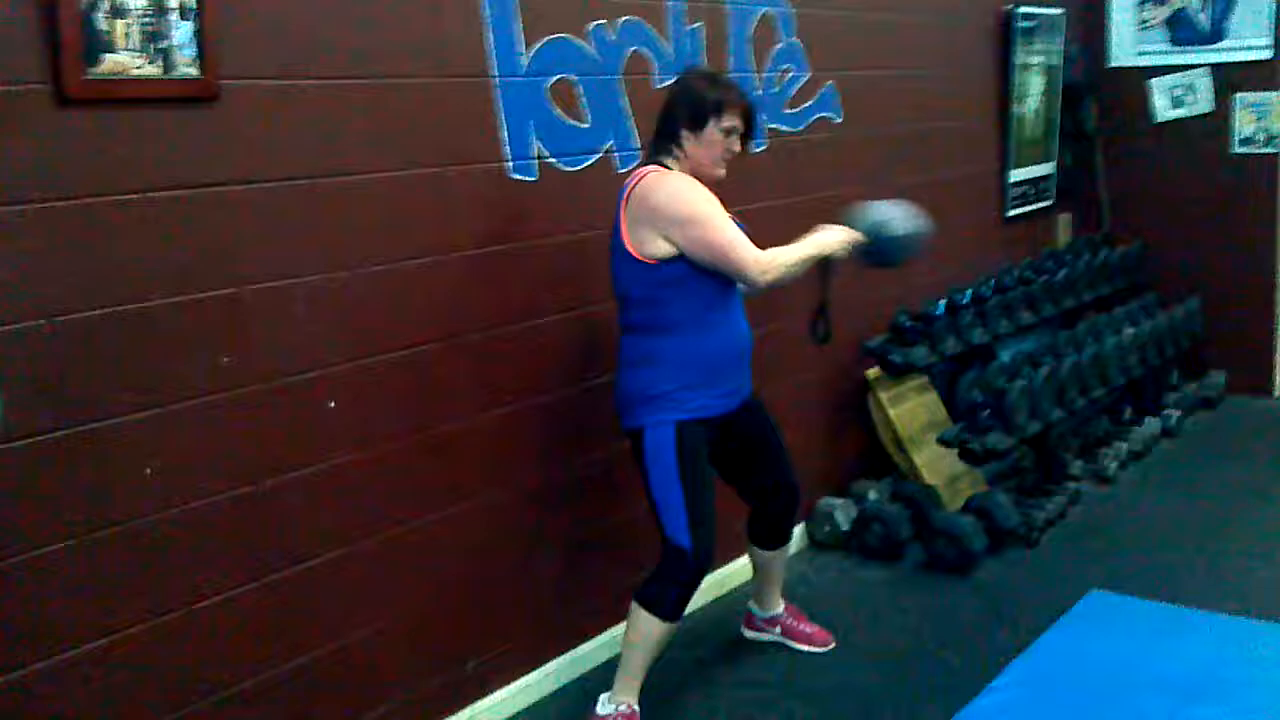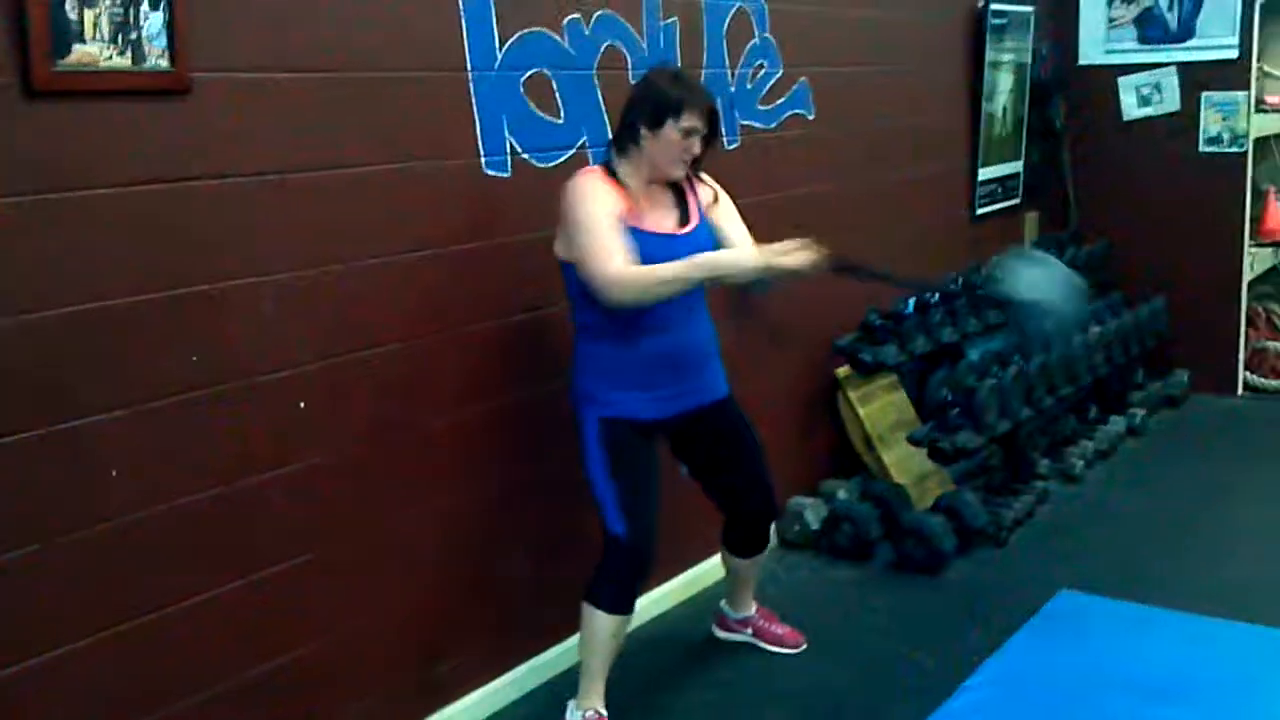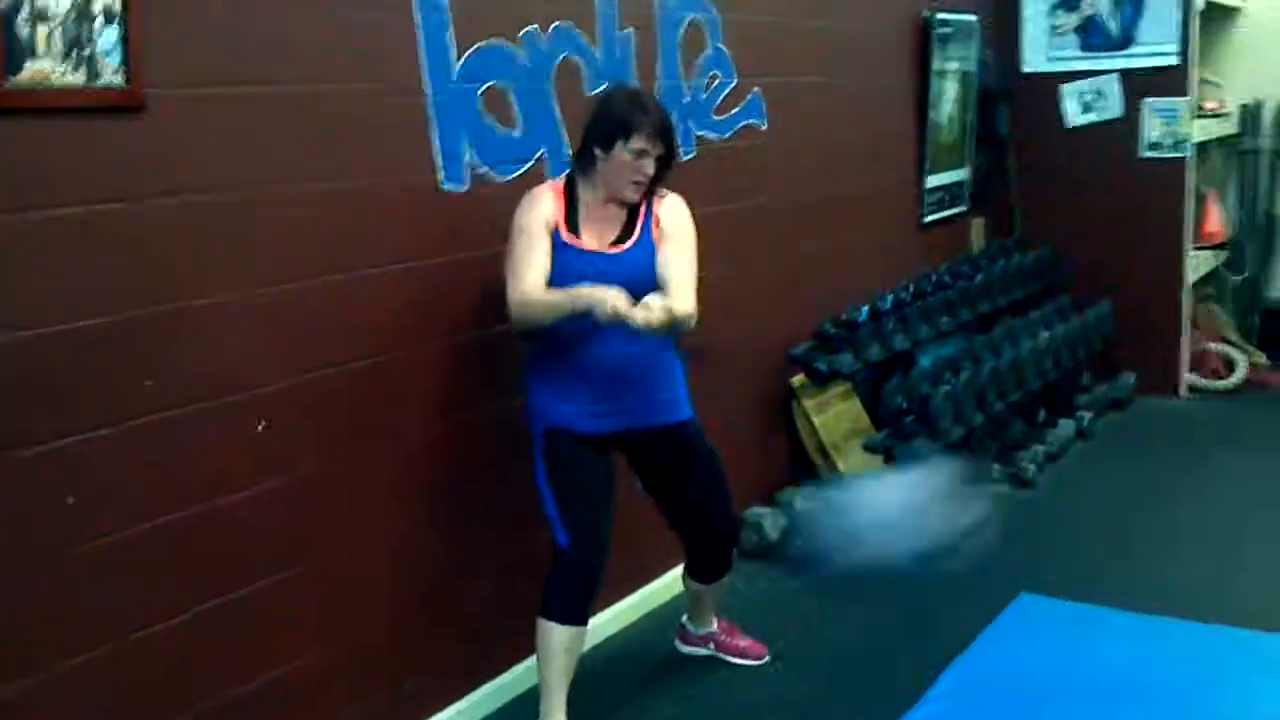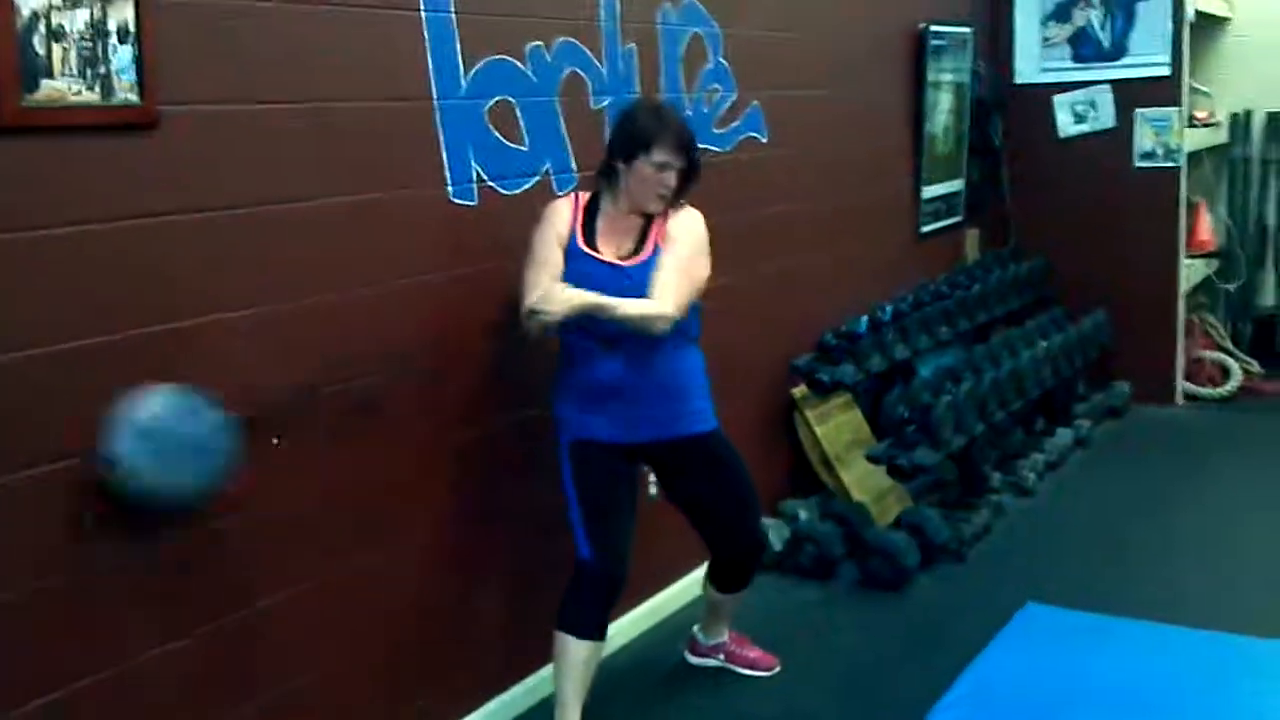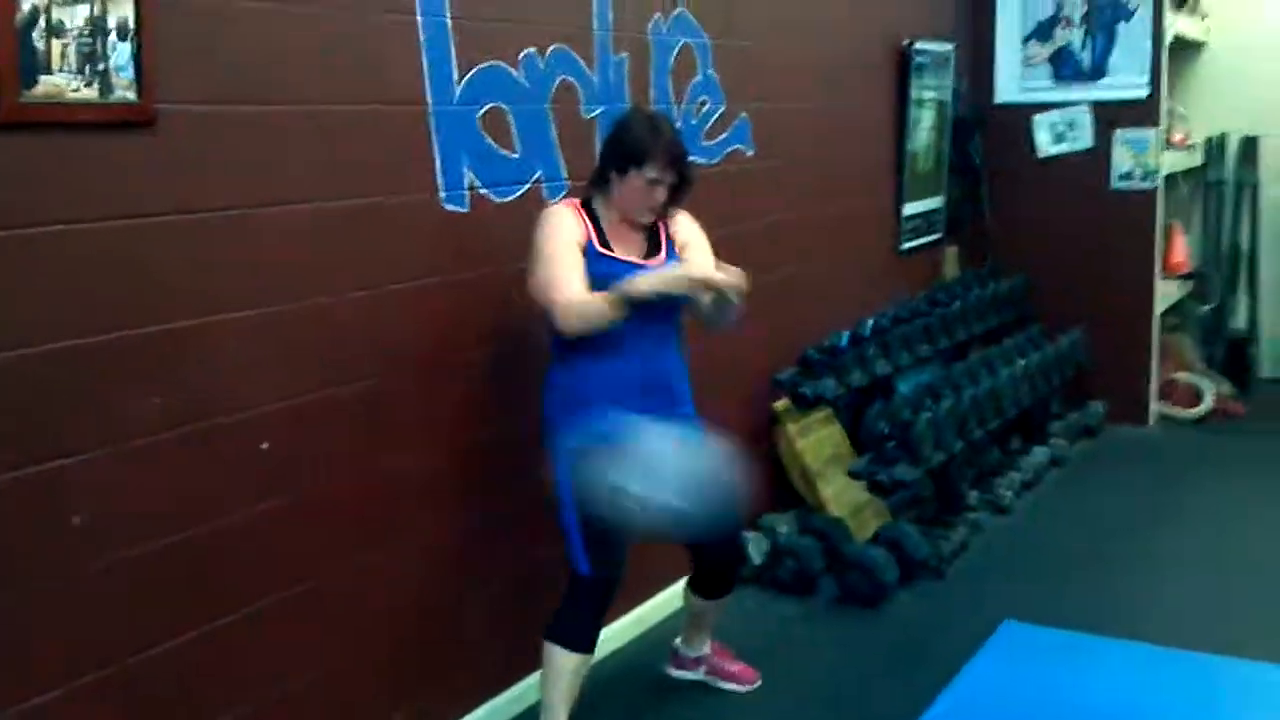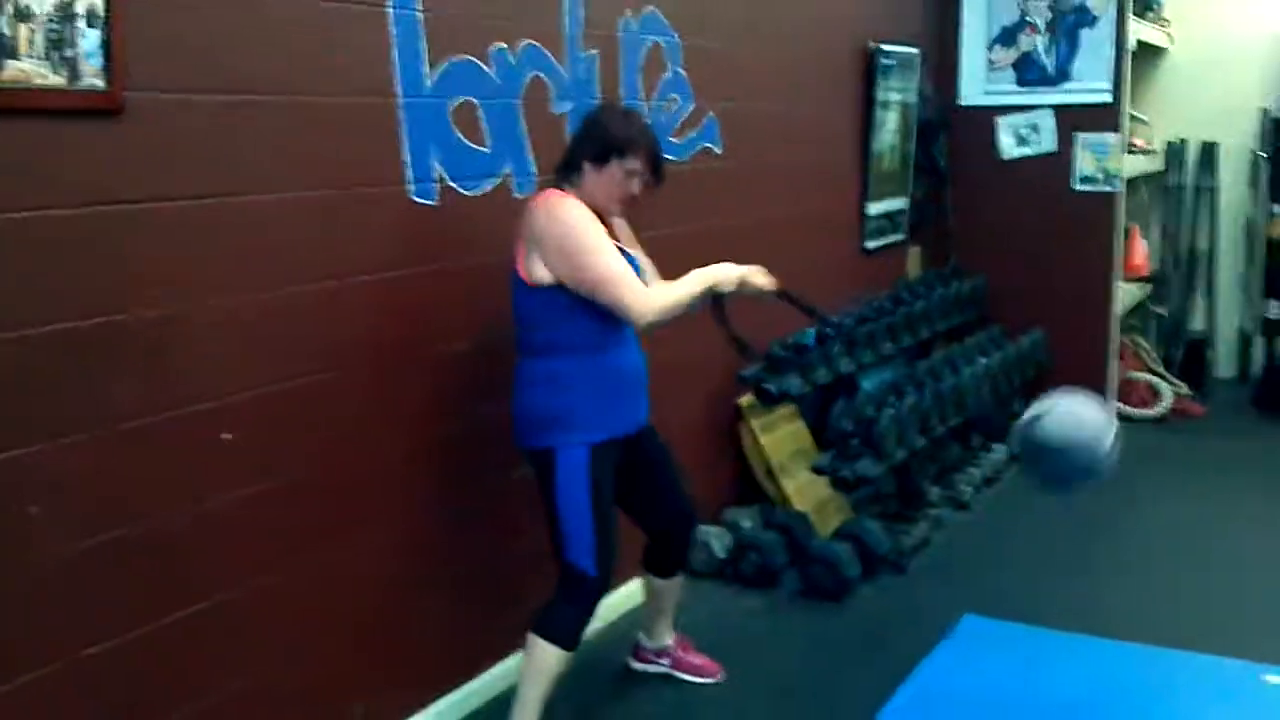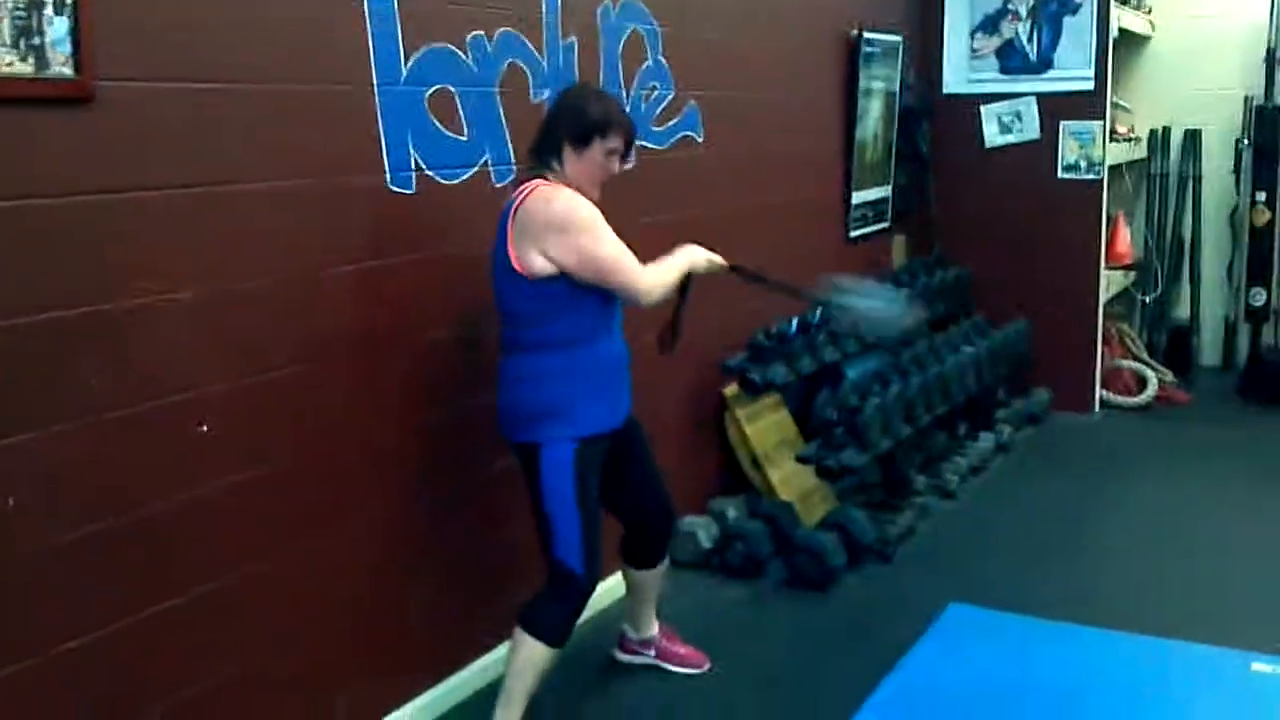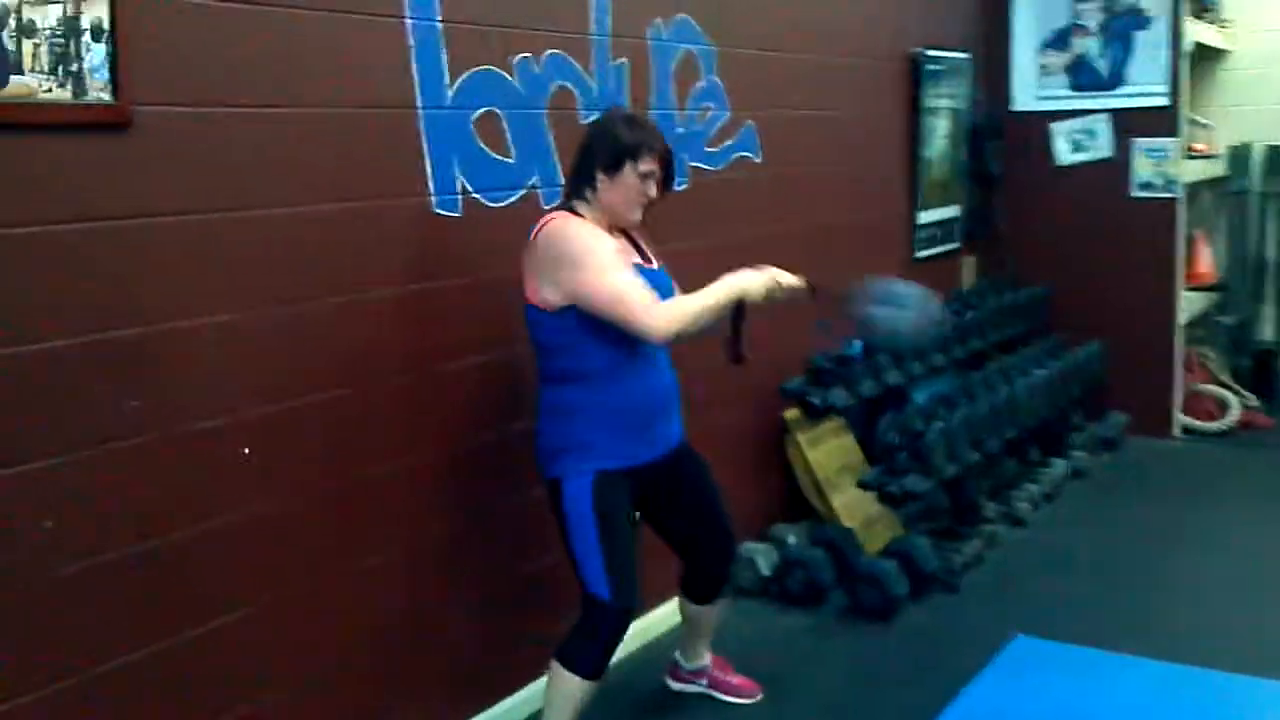
dt=0.2s
person 1, frame 1
left shoulder: (695, 191)
right shoulder: (658, 188)
left elbow: (742, 271)
right elbow: (756, 269)
left wrist: (826, 245)
right wrist: (819, 242)
left hip: (726, 390)
right hip: (668, 405)
left knee: (779, 495)
right knee: (688, 555)
left ankle: (767, 612)
person 1, frame 2
left shoulder: (701, 191)
right shoulder: (592, 191)
left elbow: (749, 263)
right elbow: (619, 286)
left wrist: (780, 260)
right wrist: (726, 262)
left hip: (700, 390)
right hip: (617, 402)
left knee: (754, 503)
right knee: (630, 548)
left ankle: (738, 612)
person 1, frame 3
left shoulder: (667, 210)
right shoulder: (543, 205)
left elbow: (684, 308)
right elbow: (521, 308)
left wrist: (656, 311)
right wrist: (580, 300)
left hip: (657, 410)
right hip: (568, 417)
left knee: (716, 532)
right knee: (578, 560)
left ankle: (701, 628)
person 1, frame 4
left shoulder: (684, 222)
right shoulder: (564, 217)
left elbow: (661, 313)
right elbow: (534, 315)
left wrist: (589, 301)
right wrist: (547, 306)
left hip: (682, 420)
right hip: (594, 428)
left knee: (744, 542)
right knee: (600, 571)
left ankle: (711, 639)
person 1, frame 5
left shoulder: (678, 226)
right shoulder: (564, 222)
left elbow: (717, 307)
right elbow: (570, 318)
left wrist: (719, 284)
right wrist: (644, 284)
left hip: (668, 425)
right hip: (587, 434)
left knee: (723, 550)
right knee: (594, 582)
left ankle: (696, 652)
person 1, frame 6
left shoulder: (602, 222)
right shoulder: (560, 216)
left elbow: (643, 294)
right elbow: (640, 309)
left wrist: (727, 280)
right wrist: (709, 277)
left hip: (620, 419)
right hip: (571, 429)
left knee: (675, 525)
right knee: (586, 578)
left ankle: (657, 644)
person 1, frame 7
left shoulder: (565, 204)
right shoulder: (548, 205)
left elbow: (609, 287)
right elbow: (640, 287)
left wrist: (678, 264)
right wrist: (683, 259)
left hip: (600, 411)
right hip: (556, 422)
left knee: (653, 516)
right knee: (575, 574)
left ankle: (641, 634)
person 1, frame 8
left shoulder: (632, 237)
right shoulder: (565, 234)
left elbow: (668, 318)
right elbow: (658, 323)
left wrist: (749, 290)
right wrist: (734, 284)
left hip: (657, 440)
right hip: (590, 456)
left knee: (714, 548)
right knee: (611, 608)
left ankle: (693, 663)
